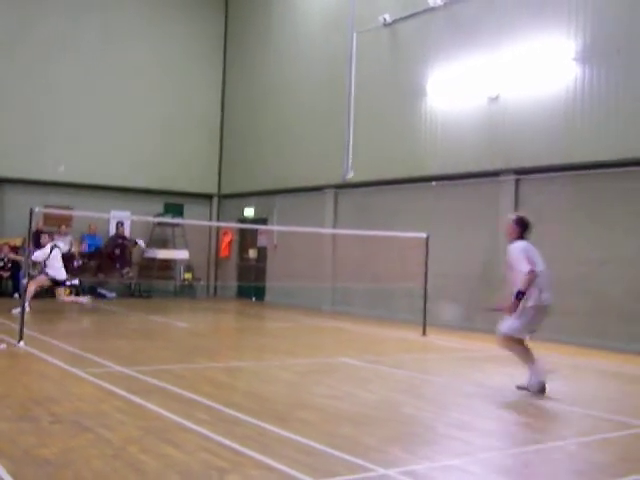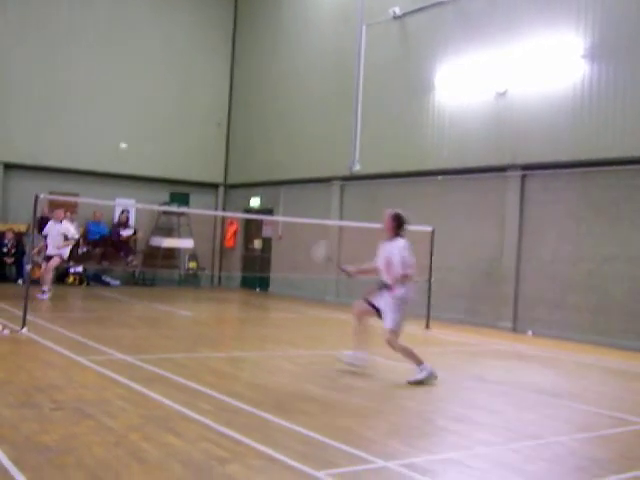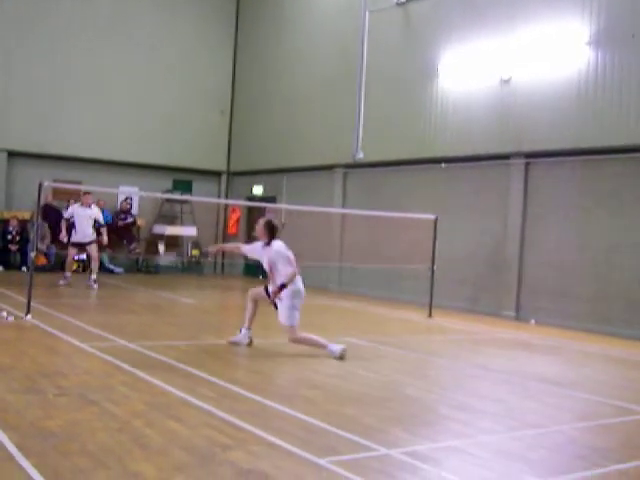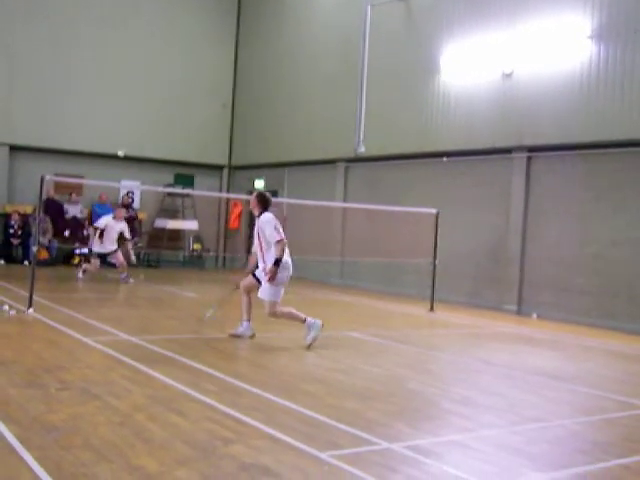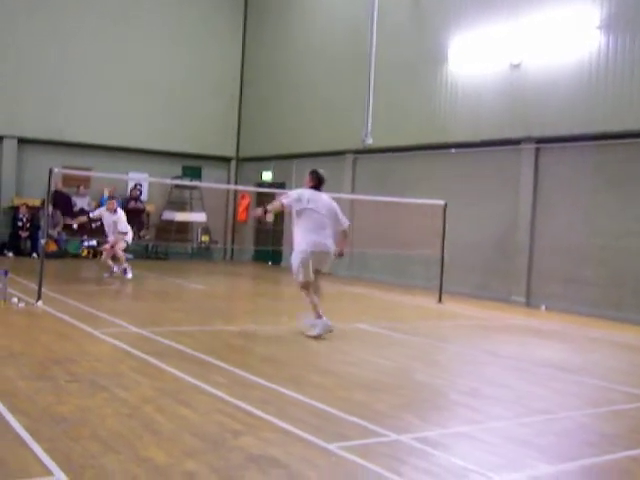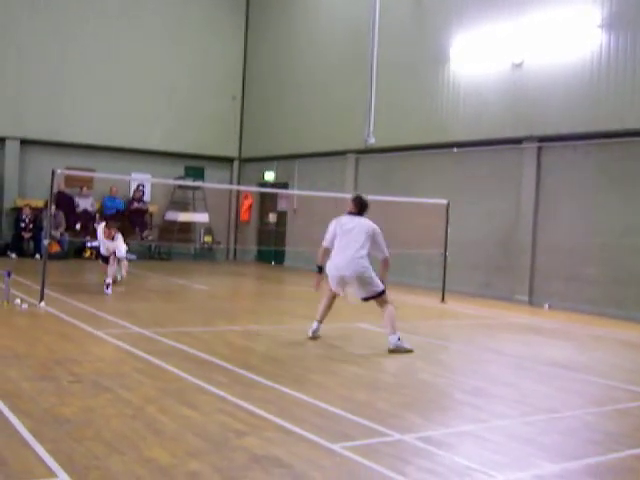
dt=0.4s
person 1, frame 1
left shoulder: (516, 248)
right shoulder: (526, 248)
left elbow: (529, 273)
left wrist: (516, 298)
right wrist: (516, 299)
left hip: (532, 303)
right hip: (537, 302)
left knee: (504, 339)
right knee: (515, 340)
left ankle: (536, 370)
right ankle: (534, 380)
person 1, frame 2
left shoulder: (399, 246)
right shoulder: (386, 245)
left elbow: (406, 275)
right elbow: (378, 266)
left wrist: (383, 286)
right wrist: (357, 270)
left hip: (397, 297)
right hip: (386, 296)
left knee: (391, 340)
right knee: (358, 309)
left ankle: (425, 370)
right ankle: (358, 354)
person 1, frame 3
left shoulder: (277, 249)
right shoulder: (260, 247)
left elbow: (294, 272)
right elbow: (240, 247)
left wrist: (279, 289)
right wrist: (220, 247)
left hip: (290, 293)
right hip: (279, 290)
left knee: (293, 337)
right knee: (252, 294)
left ankle: (332, 347)
right ankle: (245, 335)
person 1, frame 4
left shoulder: (265, 219)
right shoulder: (259, 221)
left elbow: (281, 241)
right elbow: (256, 252)
left wrist: (275, 265)
right wrist: (247, 273)
left hip: (276, 268)
right hip: (266, 268)
left knee: (272, 310)
right knee: (244, 286)
left ankle: (311, 323)
right ankle: (246, 327)
person 1, frame 5
left shoulder: (299, 194)
right shoulder: (329, 201)
left elbow: (280, 204)
right elbow: (344, 228)
left wrist: (264, 210)
right wrist: (341, 248)
left hip: (305, 245)
right hip: (325, 245)
left knee: (304, 285)
right knee: (314, 279)
left ankle: (321, 322)
right ankle: (317, 319)
person 1, frame 6
left shoulder: (337, 222)
right shoulder: (372, 227)
left elbow: (325, 248)
right elbow: (385, 258)
left wrist: (319, 271)
right wrist: (382, 280)
left hip: (335, 268)
right hip: (359, 269)
left knee: (331, 292)
right knee: (385, 303)
left ankle: (315, 327)
right ankle: (394, 340)
